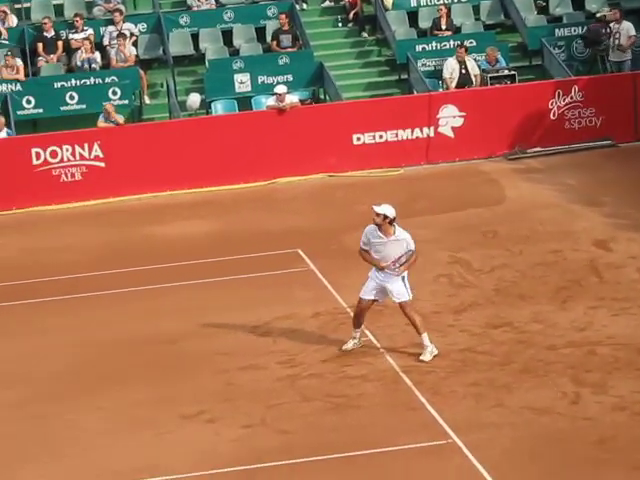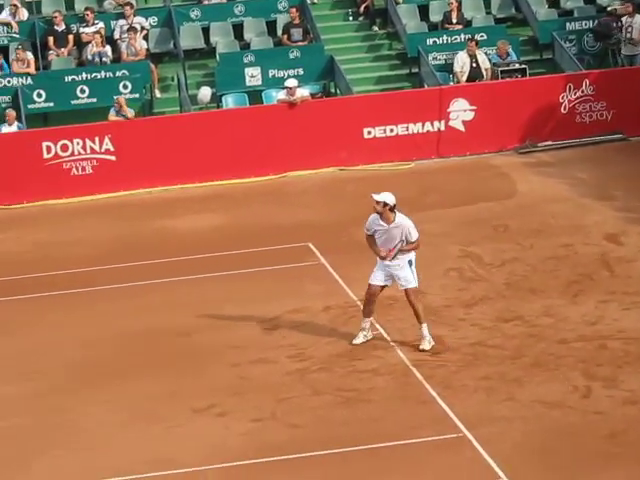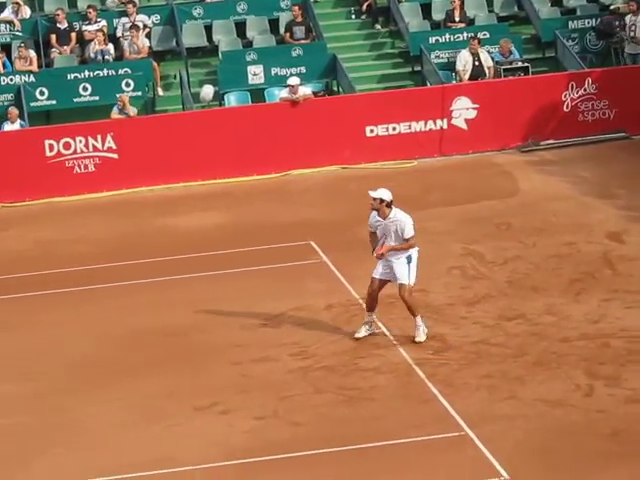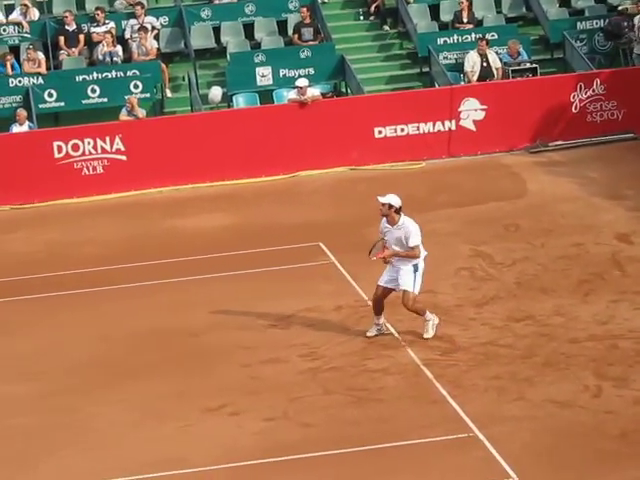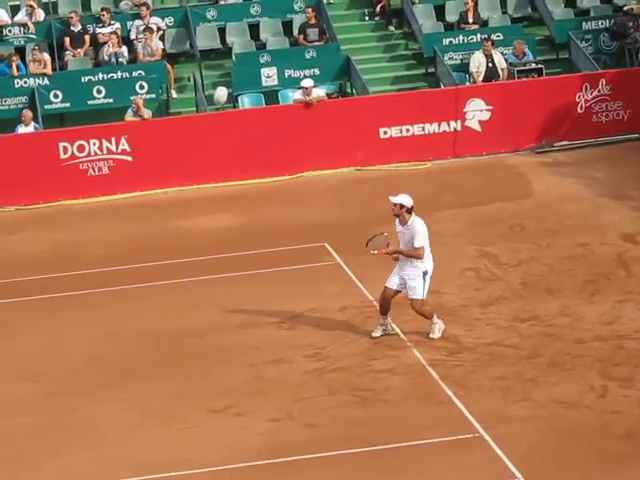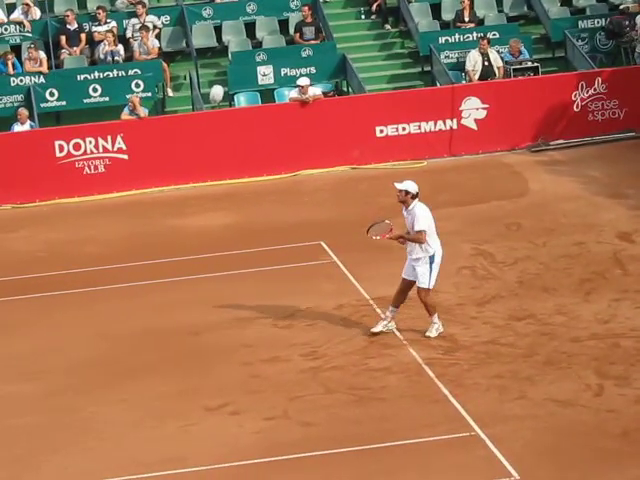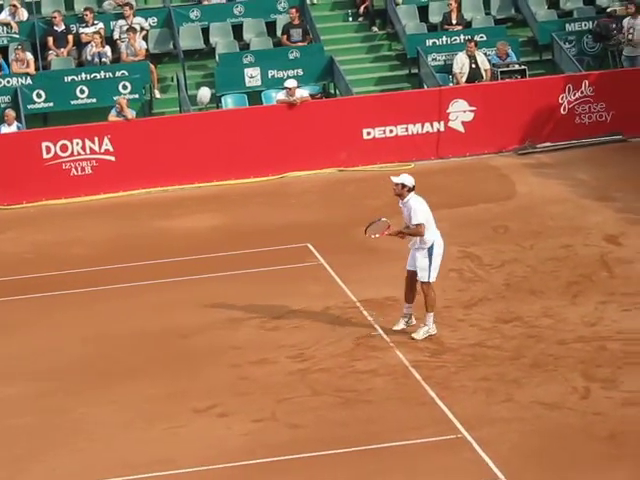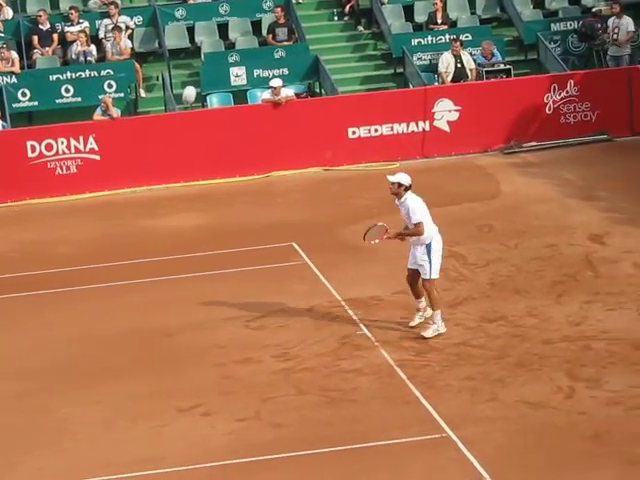
dt=0.1s
person 1, frame 1
left shoulder: (403, 237)
right shoulder: (369, 231)
left elbow: (413, 255)
right elbow: (362, 252)
left wrist: (404, 268)
right wrist: (377, 263)
left hip: (396, 277)
right hip: (377, 275)
left knee: (408, 311)
right knee: (360, 309)
left ankle: (428, 347)
right ankle: (355, 339)
person 1, frame 2
left shoulder: (405, 223)
right shoulder: (373, 220)
left elbow: (416, 244)
right elbow: (369, 236)
left wrist: (397, 250)
right wrist: (377, 251)
left hip: (403, 263)
right hip: (384, 262)
left knee: (412, 298)
right knee: (370, 296)
left ankle: (426, 336)
right ankle: (365, 331)
person 1, frame 3
left shoulder: (403, 219)
right shoulder: (374, 217)
left elbow: (412, 243)
left wrist: (390, 247)
right wrist: (376, 248)
left hip: (405, 258)
right hip: (386, 258)
left knee: (405, 295)
right knee: (372, 291)
left ankle: (419, 325)
right ankle: (369, 325)
person 1, frame 4
left shoulder: (410, 226)
right shoulder: (384, 223)
left elbow: (416, 254)
left wrist: (393, 253)
right wrist: (385, 254)
left hip: (411, 266)
right hip: (394, 265)
left knee: (408, 303)
right knee: (377, 297)
left ankle: (430, 319)
right ankle: (379, 325)
person 1, frame 5
left shoulder: (417, 226)
right shoulder: (399, 222)
left elbow: (419, 255)
left wrist: (397, 250)
right wrist: (396, 253)
left hip: (419, 269)
right hip: (403, 267)
left knee: (416, 306)
right knee: (384, 297)
left ankle: (437, 323)
right ankle: (383, 325)
person 1, frame 6
left shoulder: (420, 211)
right shoulder: (408, 209)
left elbow: (421, 238)
left wrist: (400, 236)
right wrist: (405, 238)
left hip: (428, 257)
right hip: (414, 255)
left knee: (423, 295)
right knee: (403, 289)
left ankle: (436, 323)
right ankle: (387, 321)
person 1, frame 7
left shoulder: (415, 204)
right shoulder: (405, 202)
left elbow: (420, 231)
left wrist: (399, 231)
right wrist: (404, 230)
left hip: (430, 248)
right hip: (417, 247)
left knee: (426, 288)
right knee: (409, 282)
left ankle: (429, 325)
right ankle: (407, 317)
person 1, frame 8
left shoulder: (412, 202)
right shoulder: (403, 201)
left elbow: (420, 230)
left wrist: (399, 233)
right wrist: (403, 232)
left hip: (429, 245)
right hip: (418, 245)
left knee: (428, 285)
right knee: (411, 280)
left ankle: (438, 324)
right ankle: (422, 310)
